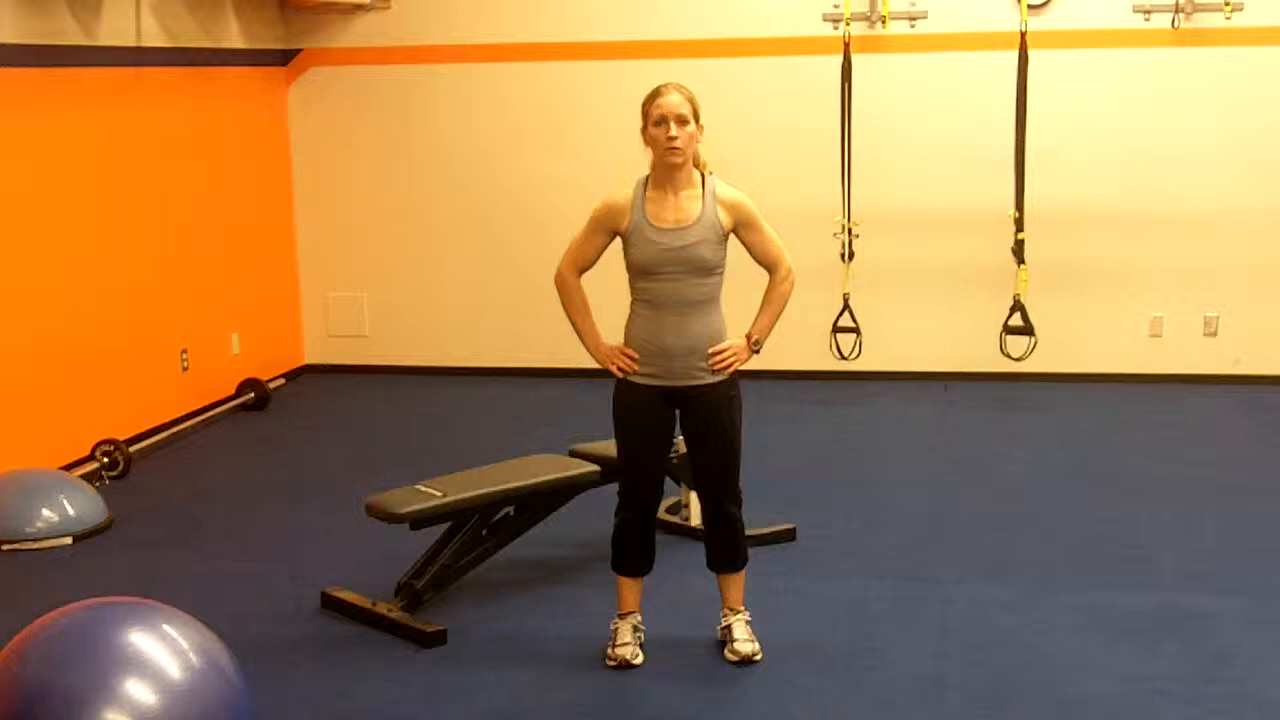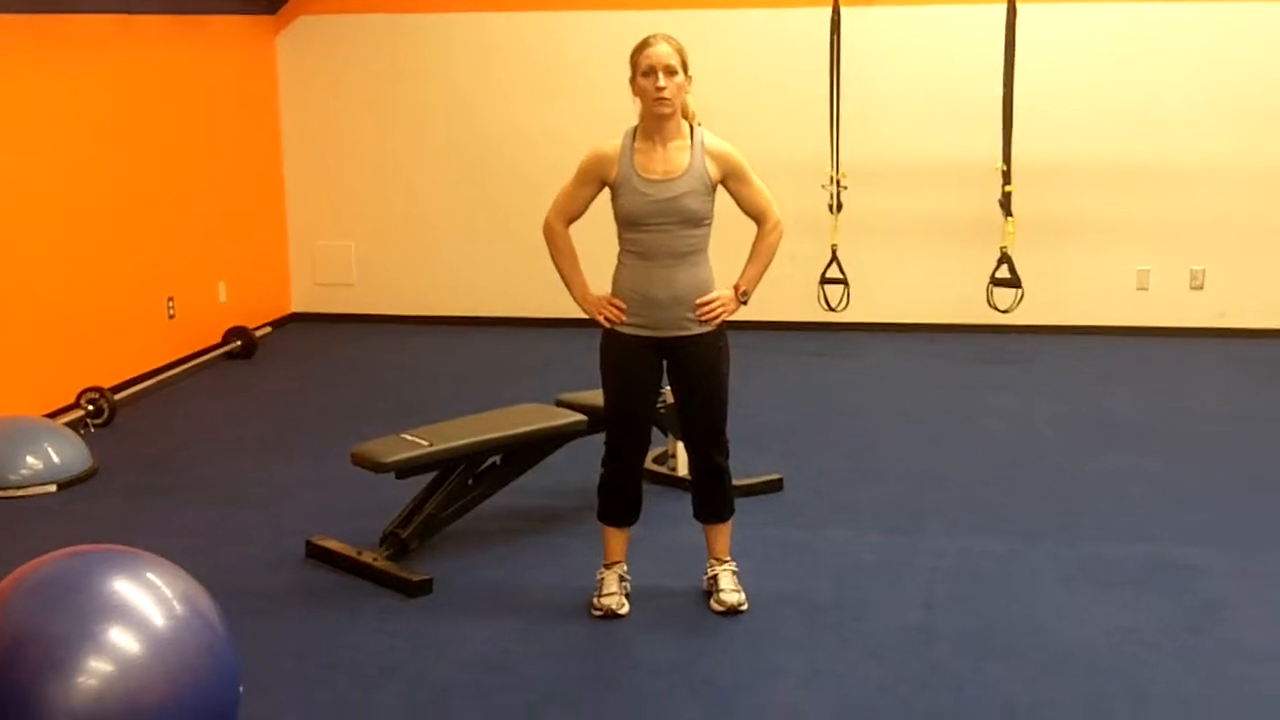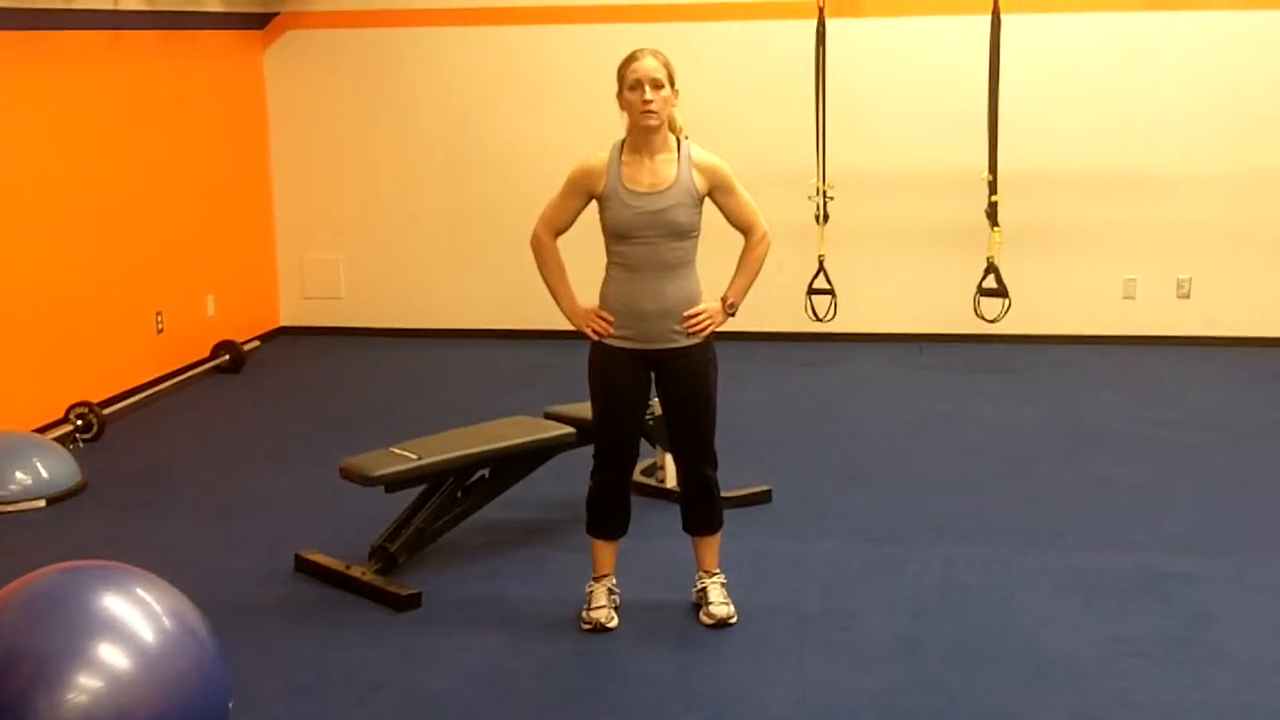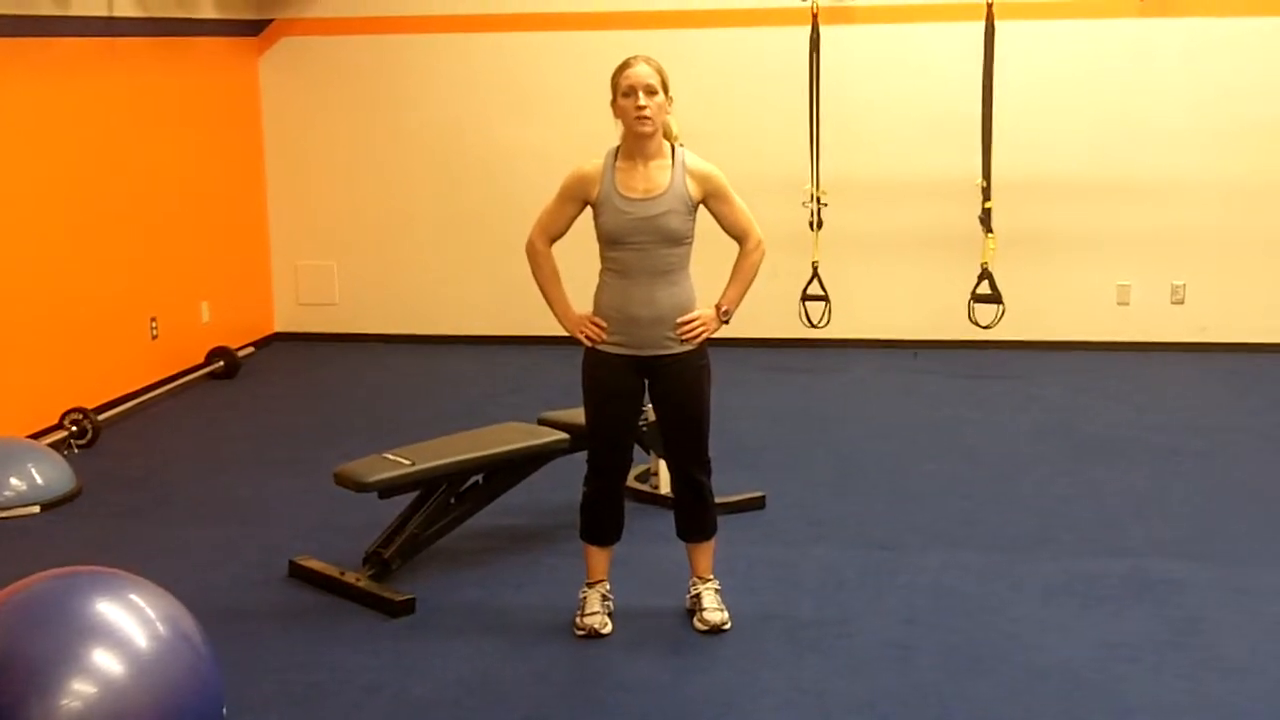
dt=1s
person 1, frame 1
left shoulder: (728, 203)
right shoulder: (620, 206)
left elbow: (783, 272)
right elbow: (567, 274)
left wrist: (752, 342)
right wrist: (597, 346)
left hip: (710, 378)
right hip: (642, 380)
left knee: (722, 499)
right knee: (637, 500)
left ankle: (735, 618)
right ankle: (627, 622)
person 1, frame 2
left shoulder: (716, 155)
right shoulder: (609, 158)
left elbow: (770, 224)
right elbow: (556, 224)
left wrist: (740, 292)
right wrist: (584, 296)
left hip: (698, 328)
right hip: (629, 330)
left knee: (708, 449)
right knee: (623, 450)
left ankle: (721, 568)
right ankle: (613, 571)
person 1, frame 3
left shoulder: (703, 166)
right shoulder: (596, 170)
left elbow: (758, 235)
right elbow: (543, 236)
left wrist: (728, 304)
right wrist: (572, 308)
left hip: (686, 340)
right hip: (617, 342)
left knee: (697, 461)
right knee: (612, 462)
left ankle: (710, 580)
right ankle: (603, 585)
person 1, frame 4
left shoulder: (697, 174)
right shoulder: (590, 177)
left elbow: (752, 243)
right elbow: (538, 243)
left wrist: (722, 311)
right wrist: (566, 315)
left hip: (679, 347)
right hip: (610, 349)
left knee: (690, 468)
right knee: (605, 469)
left ankle: (703, 586)
right ankle: (595, 590)
